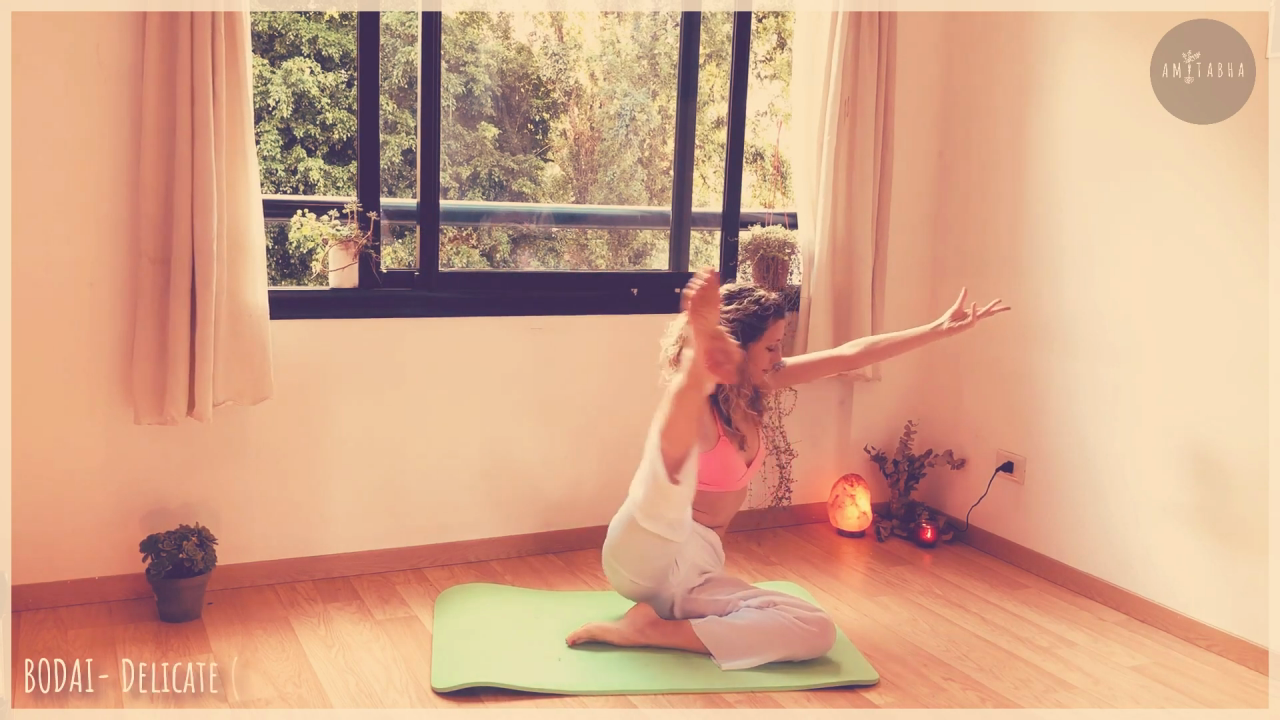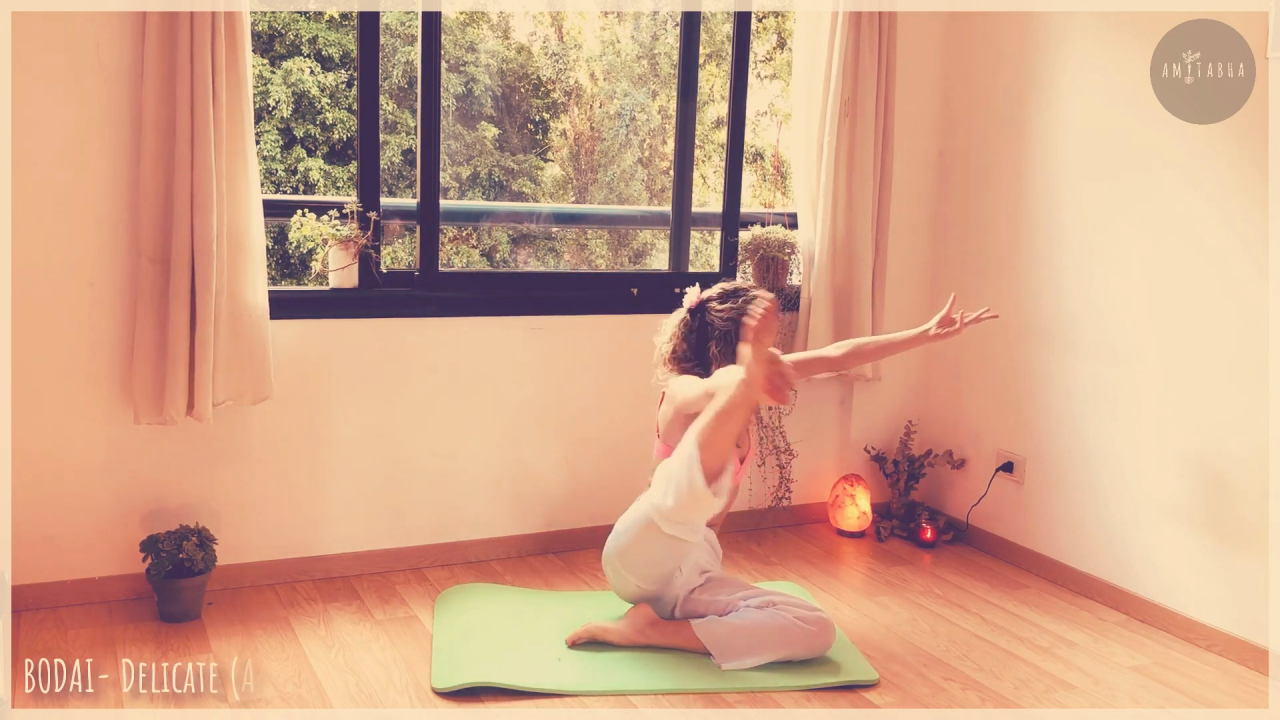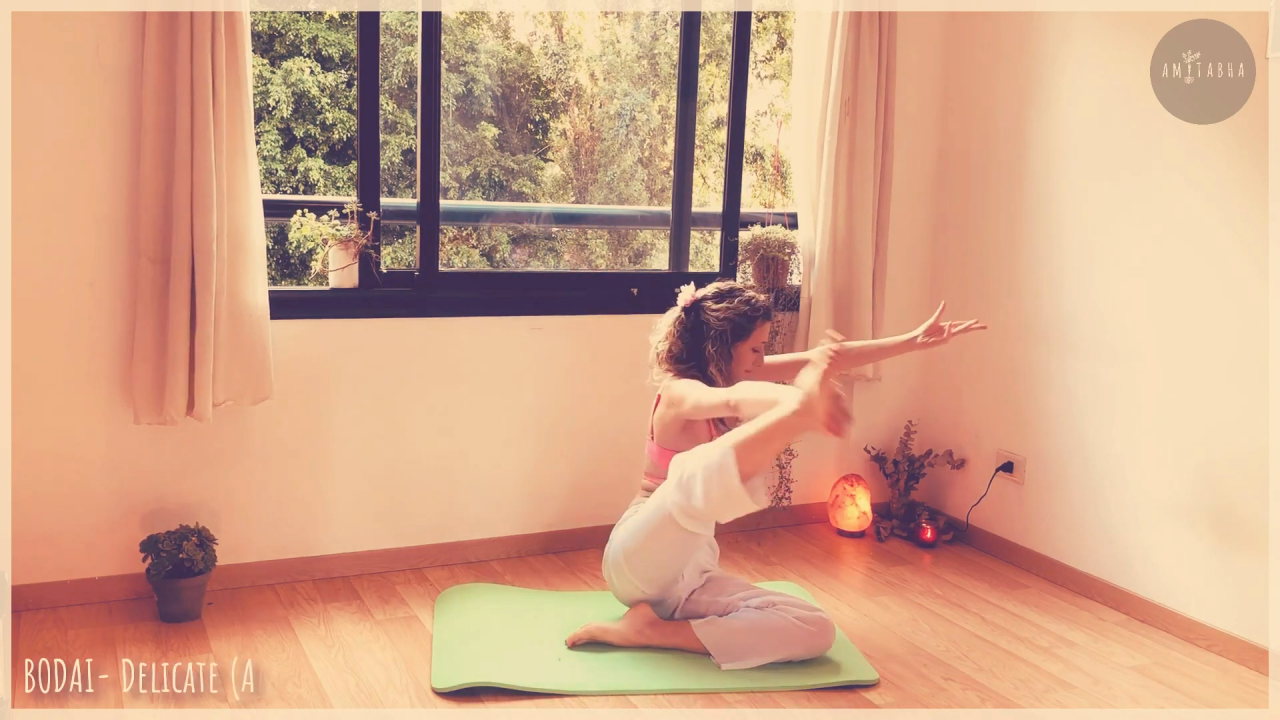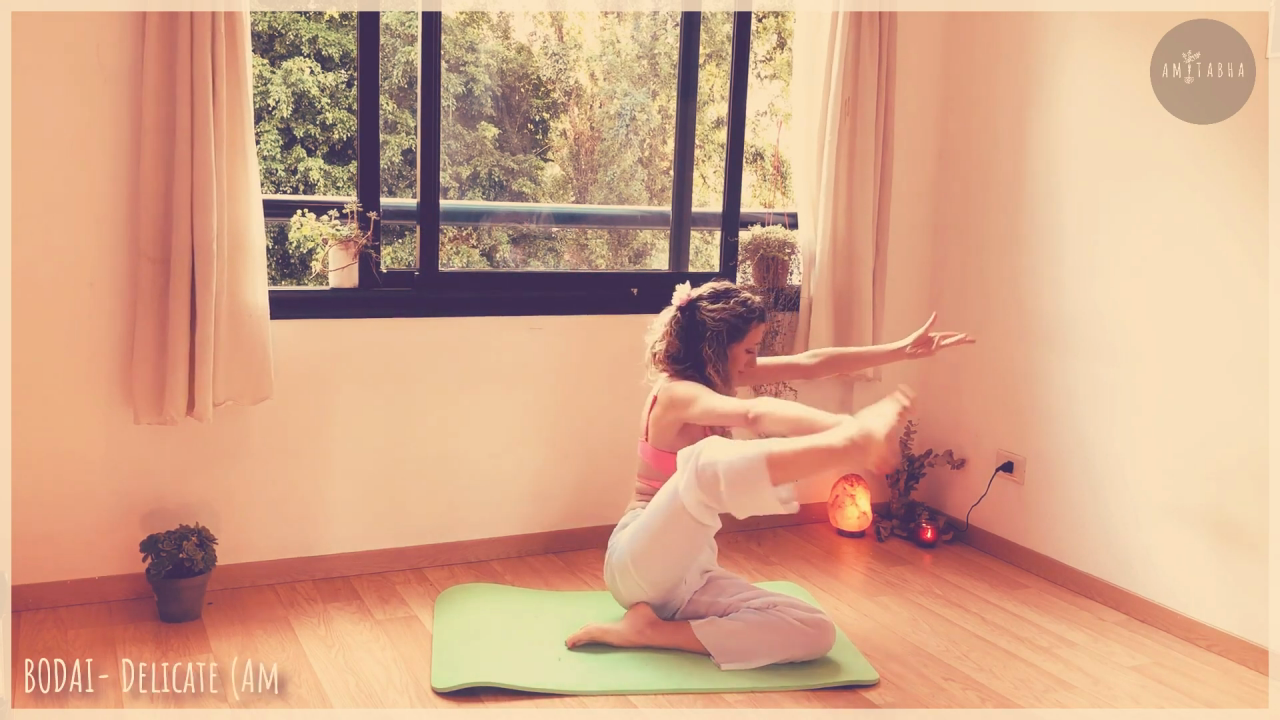
dt=0.1s
person 1, frame 1
left shoulder: (750, 386)
right shoulder: (697, 389)
left elbow: (850, 355)
right elbow: (696, 382)
left wrist: (941, 328)
right wrist: (703, 357)
left hip: (695, 572)
right hip: (639, 557)
left knee: (817, 631)
left ankle: (650, 629)
person 1, frame 2
left shoulder: (746, 380)
right shoulder: (690, 391)
left elbow: (835, 357)
right elbow: (716, 384)
left wrist: (927, 334)
right wrist: (749, 370)
left hip: (695, 574)
right hip: (642, 557)
left knee: (816, 630)
left ankle: (650, 630)
person 1, frame 3
left shoulder: (721, 373)
right shoulder: (680, 392)
left elbow: (820, 360)
right elbow: (739, 401)
left wrist: (912, 341)
right wrist: (799, 404)
left hip: (692, 574)
right hip: (637, 561)
left knee: (817, 631)
right knee: (705, 469)
left ankle: (649, 630)
person 1, frame 4
left shoulder: (714, 374)
right shoulder: (675, 394)
left elbow: (810, 364)
right elbow: (753, 414)
left wrist: (902, 350)
right wrist: (848, 430)
left hip: (692, 573)
right hip: (640, 560)
left knee: (816, 632)
right knee: (712, 465)
left ankle: (649, 630)
